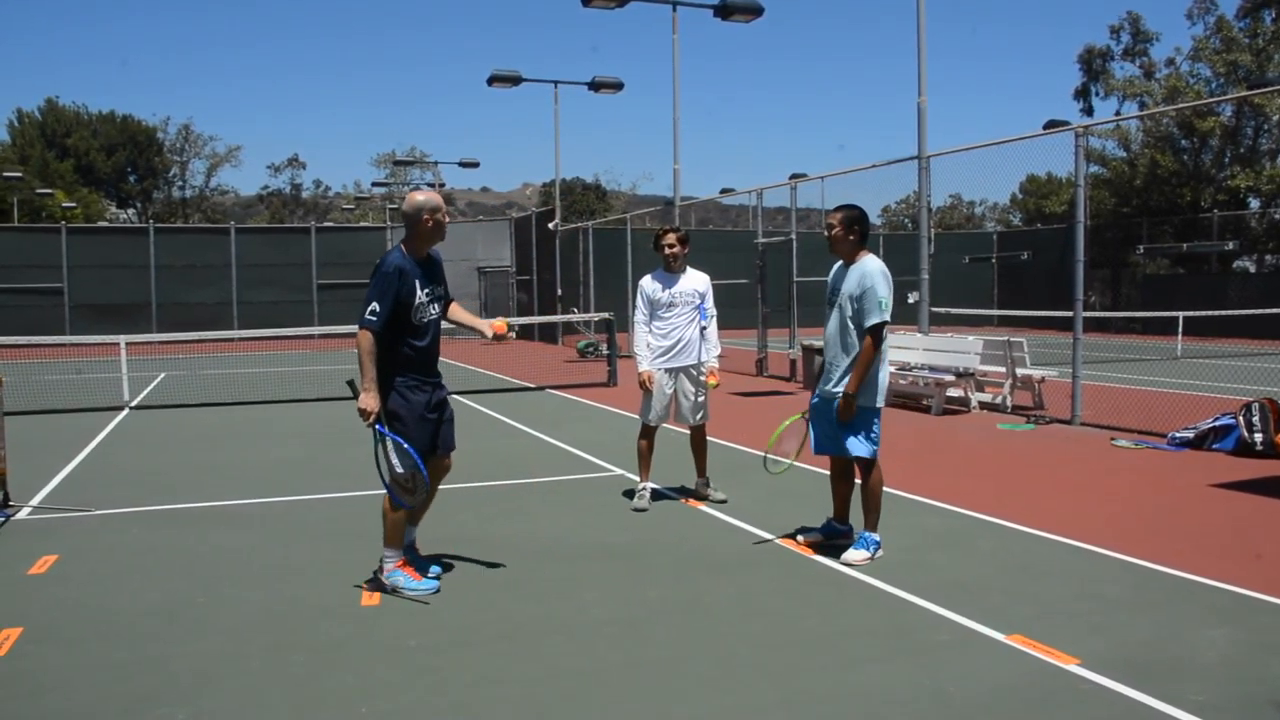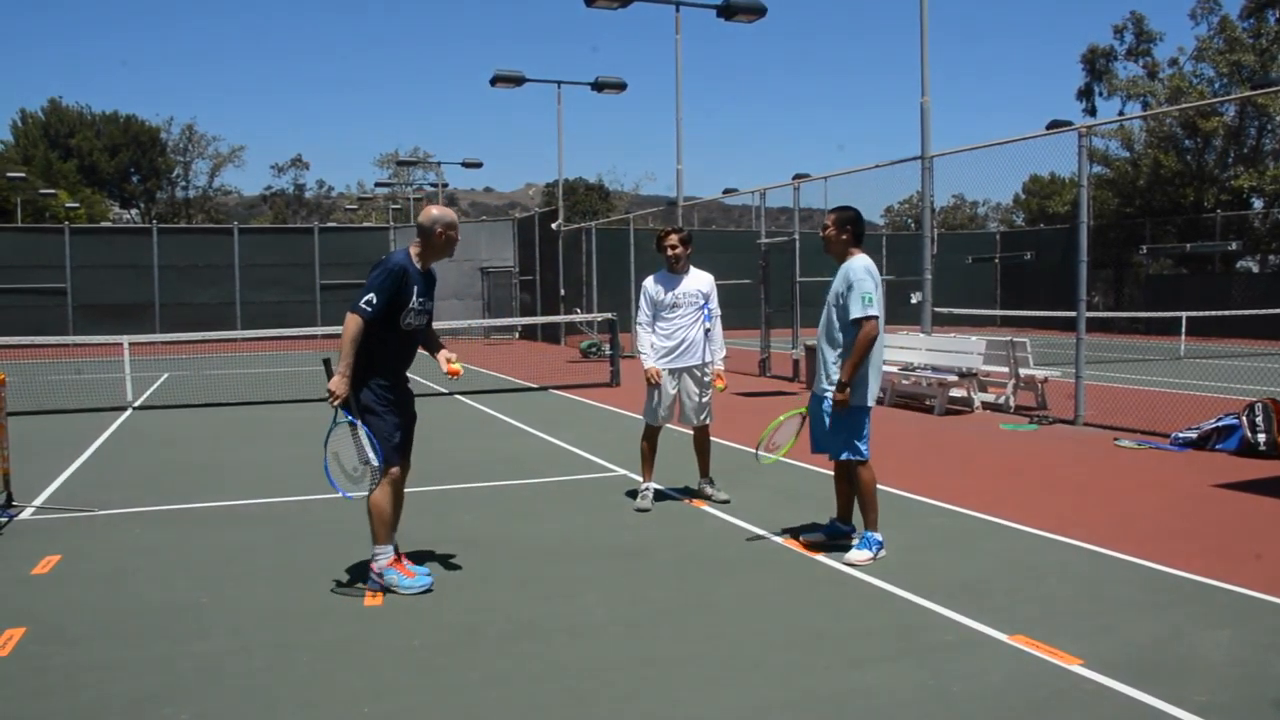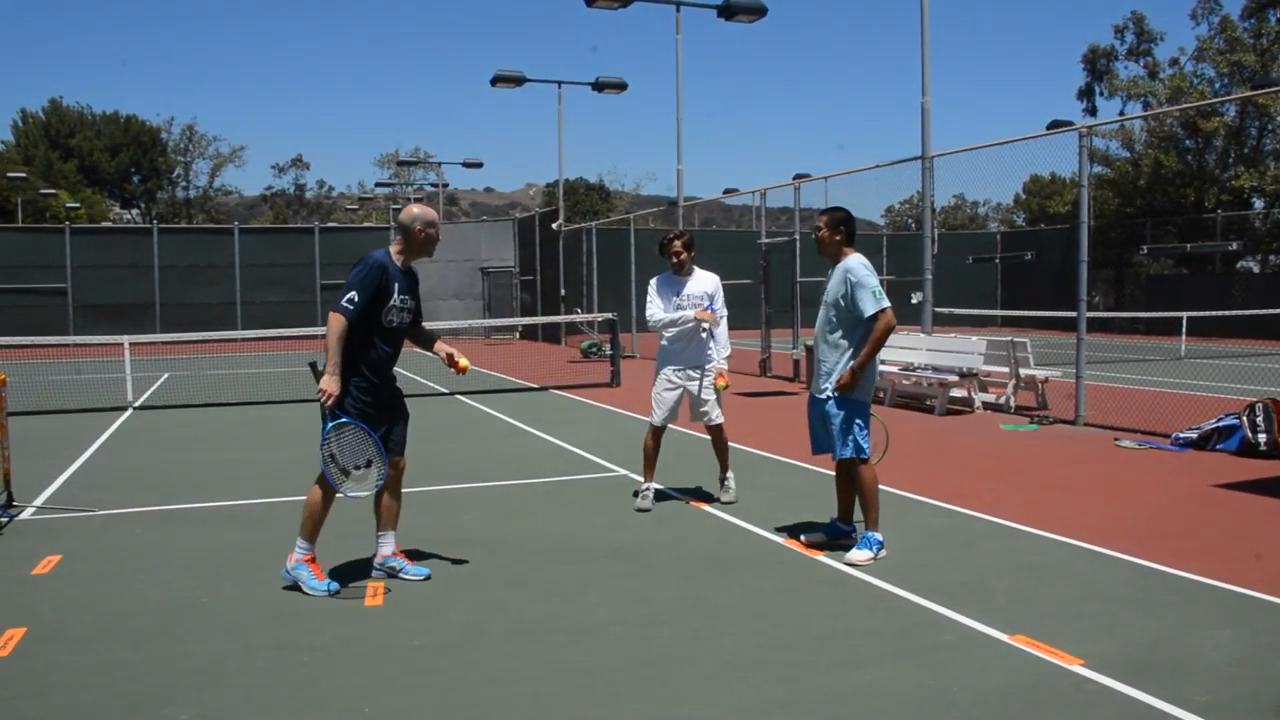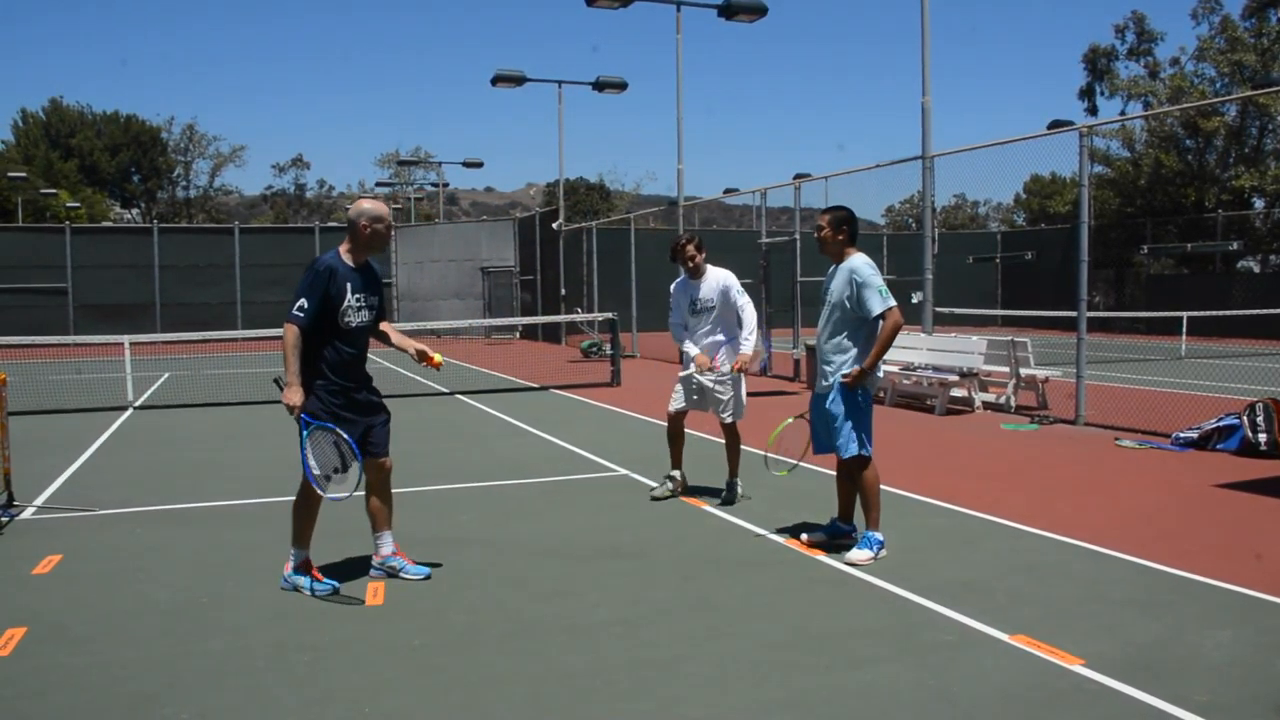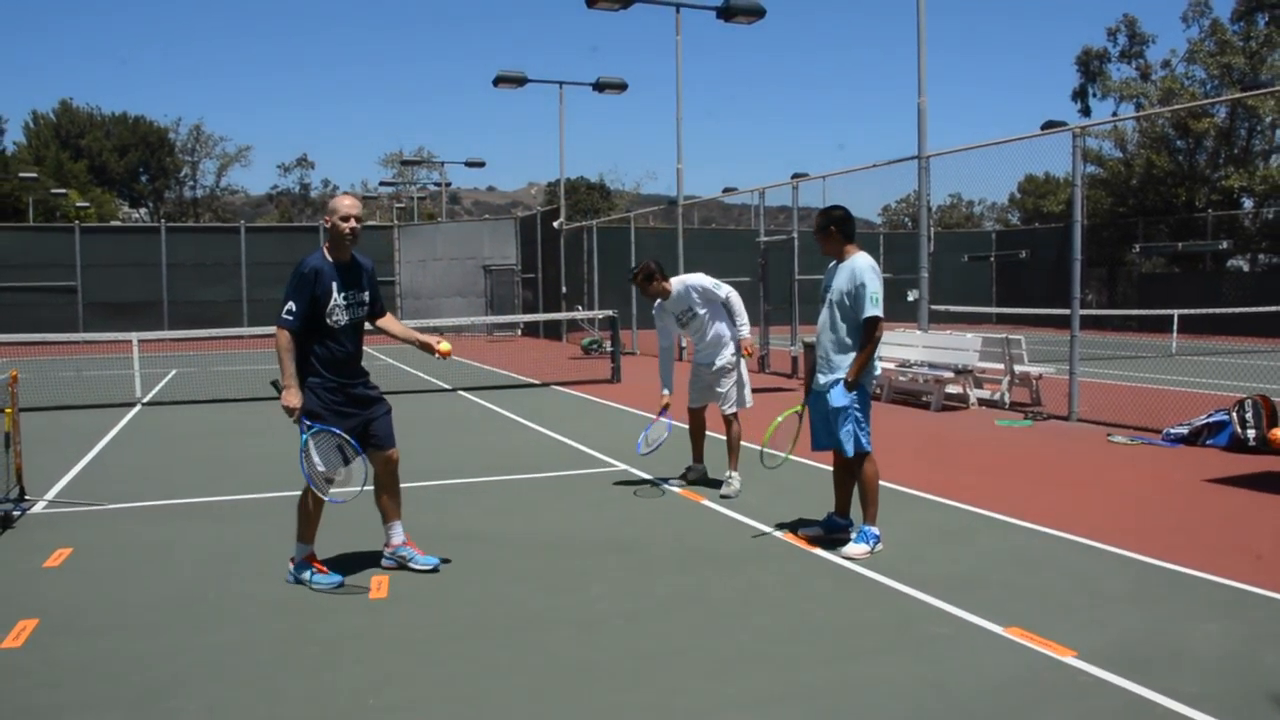
dt=0.4s
person 1, frame 1
left shoulder: (434, 260)
right shoulder: (393, 268)
right elbow: (368, 330)
left wrist: (479, 325)
right wrist: (369, 390)
left hip: (431, 383)
right hip: (402, 389)
left knee: (439, 466)
left ankle: (404, 545)
right ankle: (392, 567)
person 1, frame 2
left shoulder: (428, 276)
right shoulder: (394, 268)
right elbow: (356, 317)
left wrist: (440, 351)
right wrist: (343, 373)
left hip: (396, 384)
right hip: (371, 386)
left knee: (400, 469)
right knee: (386, 472)
left ankle: (389, 554)
right ankle: (383, 563)
person 1, frame 3
left shoulder: (410, 275)
right shoulder: (374, 266)
right elbow: (338, 317)
left wrist: (441, 348)
right wrist: (332, 374)
left hip: (383, 386)
right hip: (351, 388)
left knee: (394, 467)
left ankle: (386, 555)
right ankle: (300, 560)
person 1, frame 4
left shoulder: (372, 273)
right shoulder: (325, 269)
right elbow: (293, 326)
left wrist: (412, 346)
right wrist: (293, 383)
left hip: (361, 388)
right hip: (322, 393)
left knee: (380, 467)
left ankle: (385, 555)
right ankle: (296, 566)
person 1, frame 5
left shoulder: (364, 268)
right shoulder: (310, 270)
left elbow: (378, 316)
right elbow: (285, 330)
left wrist: (417, 338)
right wrist: (291, 386)
left hip: (358, 384)
right hip: (320, 391)
left knee: (387, 459)
left ankle: (397, 546)
right ankle: (301, 559)
person 2, frame 1
left shoulder: (872, 272)
right shoulder: (838, 270)
left elbow: (872, 338)
left wrist: (851, 390)
right wrist: (824, 382)
left hip: (858, 391)
right hip: (831, 386)
left knee: (865, 460)
right knee: (837, 458)
left ankle: (870, 537)
right ankle: (839, 525)
person 2, frame 2
left shoulder: (858, 269)
right shoulder: (844, 269)
left elbow: (870, 329)
left wrist: (846, 382)
left hip: (846, 388)
right hip: (828, 385)
left knee: (856, 459)
right knee: (839, 458)
left ankle: (873, 537)
right ankle: (842, 525)
person 2, frame 3
left shoulder: (856, 268)
right shoulder: (835, 270)
left elbow: (886, 320)
left wrist: (856, 369)
left hip: (845, 386)
right hip: (825, 385)
left knee: (857, 458)
right knee: (841, 458)
left ankle: (873, 536)
right ankle: (843, 525)
person 2, frame 4
left shoulder: (860, 268)
right shoulder: (834, 271)
left elbow: (894, 319)
left wrist: (864, 369)
right wrist: (819, 375)
left hip: (849, 384)
right hip: (827, 382)
left knee: (859, 457)
right knee: (842, 457)
left ankle: (873, 536)
right ankle: (843, 524)
person 2, frame 5
left shoulder: (862, 268)
right shoulder: (834, 269)
left elbow: (874, 329)
left wrist: (852, 377)
right wrist: (812, 370)
left hip: (846, 381)
right hip: (824, 379)
left knee: (858, 453)
right knee: (839, 453)
left ankle: (870, 530)
right ankle: (840, 519)
person 3, frame 1
left shoulder: (701, 280)
right shoulder: (648, 283)
left elbow: (709, 322)
right elbow: (641, 326)
left wrist: (712, 360)
right wrist: (642, 365)
left hip: (693, 364)
right hip: (658, 366)
left knee: (698, 425)
right knee: (649, 425)
left ankle: (702, 482)
right ankle: (644, 486)
person 3, frame 2
left shoulder: (705, 280)
right shoulder: (651, 283)
left elbow: (714, 323)
right elbow: (643, 325)
left wrist: (719, 362)
right wrist: (647, 362)
left hip: (698, 364)
right hip: (662, 366)
left knee: (701, 426)
right knee: (652, 426)
left ankle: (705, 482)
right ankle: (646, 486)
person 3, frame 3
left shoulder: (711, 281)
right shoulder: (658, 284)
left elbow: (721, 323)
right elbow: (653, 319)
left wrist: (722, 362)
right wrist: (692, 315)
left hip: (704, 366)
right hip: (669, 367)
left knee: (716, 425)
right knee: (656, 427)
left ankle: (726, 478)
right ankle: (647, 487)
person 3, frame 4
left shoulder: (723, 279)
right shoulder: (678, 288)
left elbow: (748, 312)
right elbow: (676, 328)
left wrist: (746, 348)
right wrist: (694, 354)
left hip: (725, 364)
right hip: (694, 363)
left knee: (728, 422)
right knee: (674, 415)
left ankle: (733, 482)
right ankle: (676, 476)
person 3, frame 5
left shoulder: (691, 283)
right shoulder: (660, 312)
left elbow: (731, 296)
right elbow: (666, 350)
left wrist: (743, 333)
right wrist: (666, 390)
left hip: (728, 355)
right hip: (702, 361)
left knee: (730, 414)
right knee: (695, 411)
left ankle: (733, 475)
right ankle: (697, 468)
